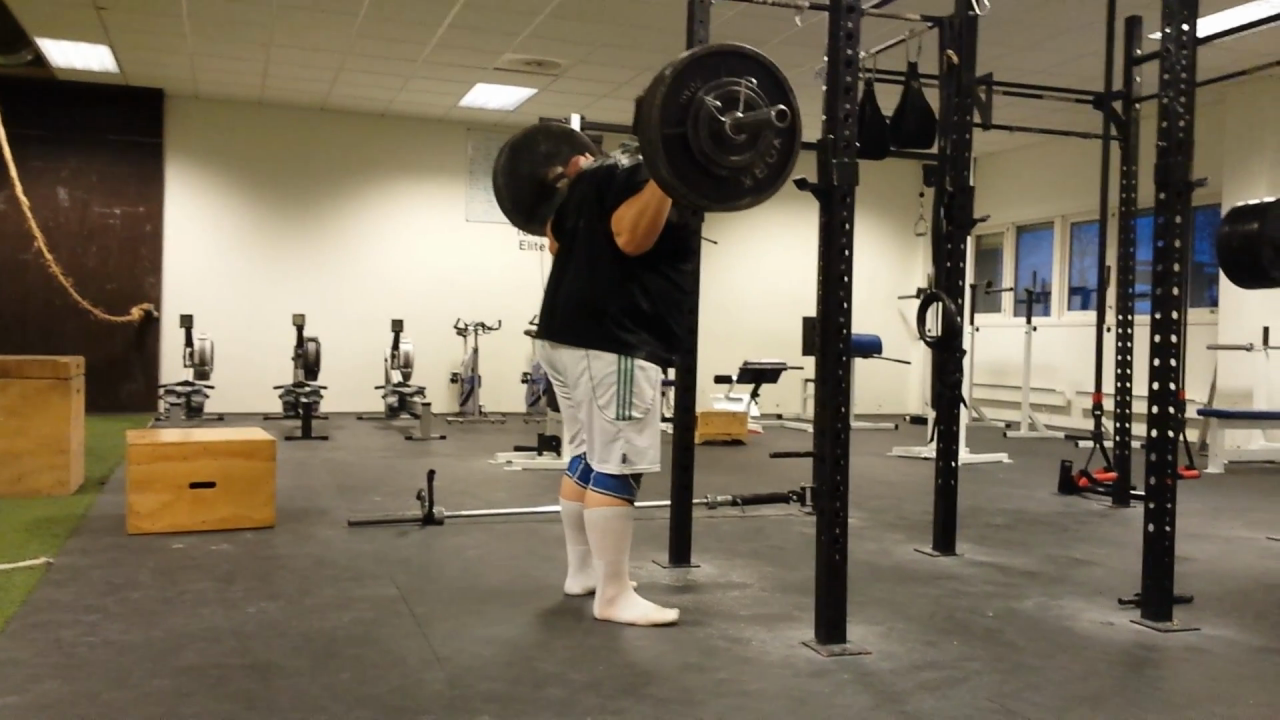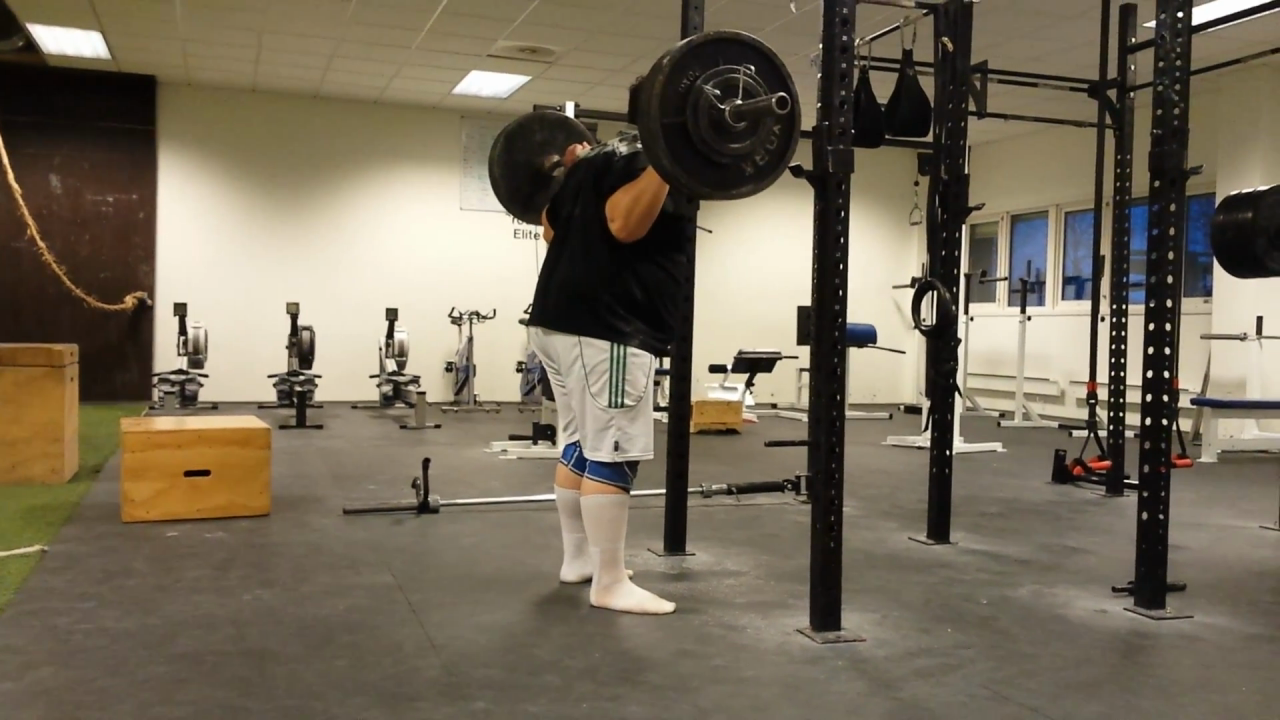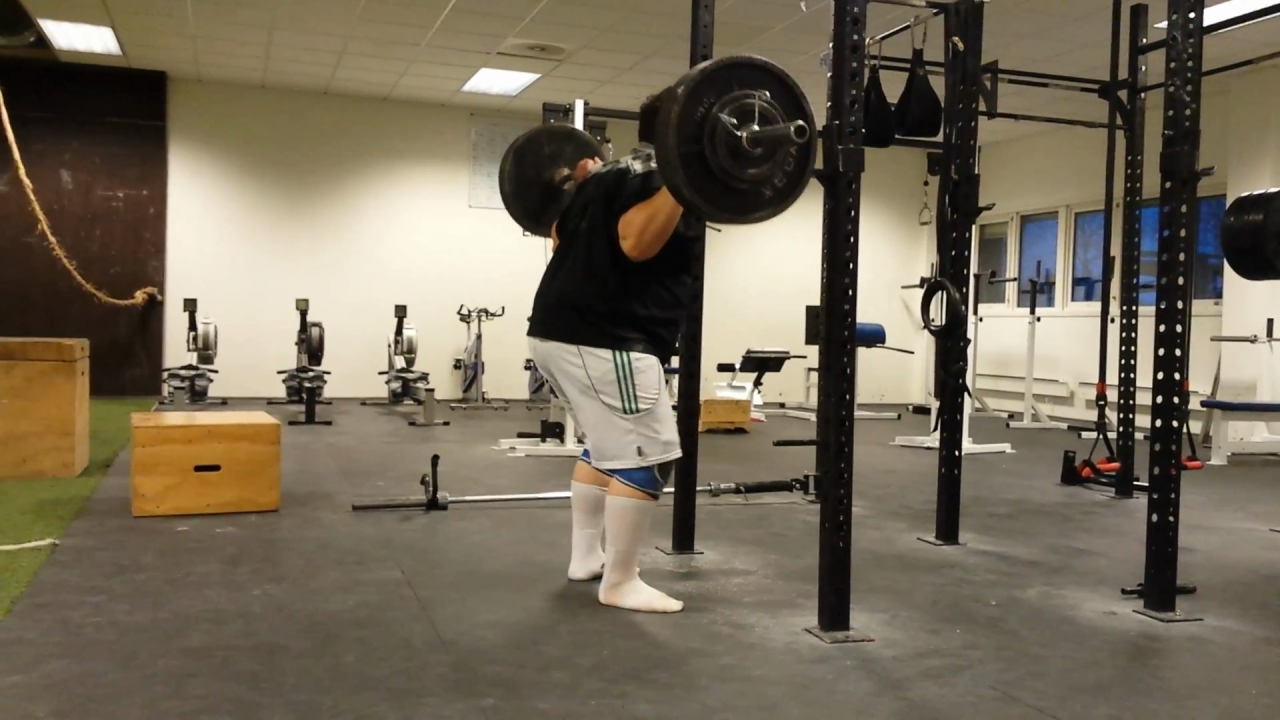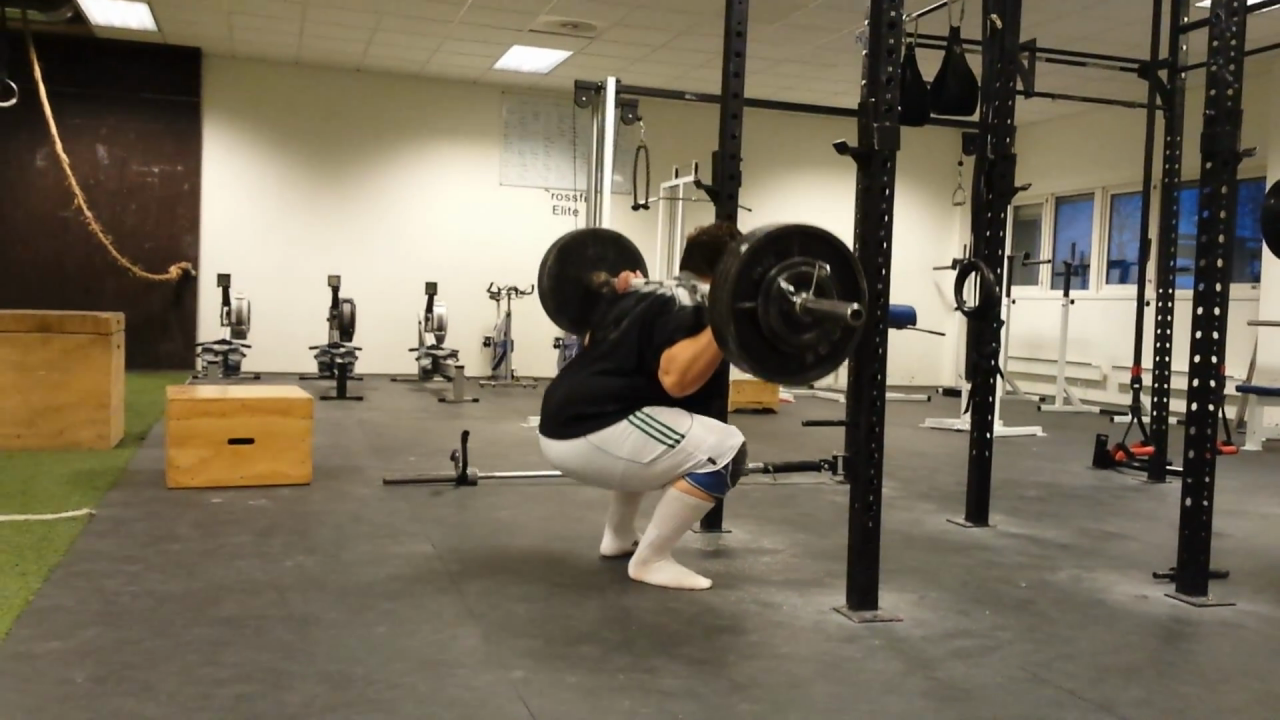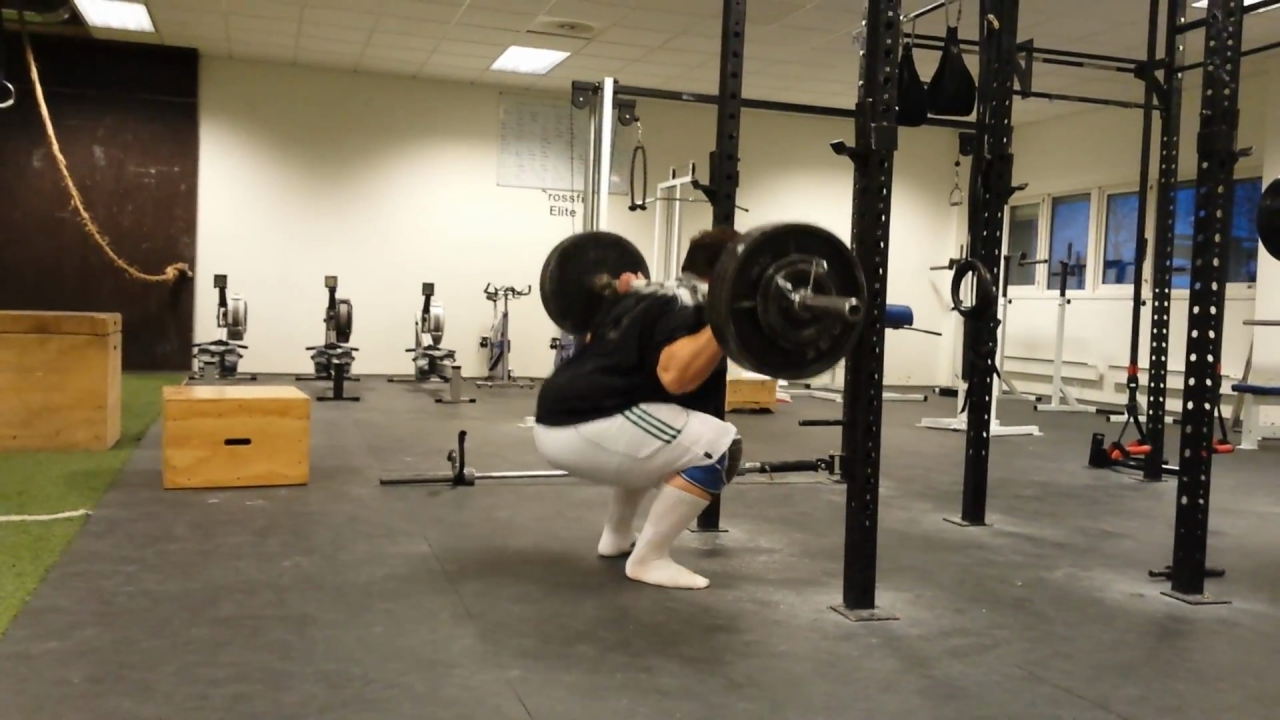
dt=1s
person 1, frame 1
left shoulder: (597, 174)
right shoulder: (643, 174)
left elbow: (557, 241)
right elbow: (631, 236)
left wrist: (572, 185)
left hip: (569, 335)
right hip: (611, 342)
left knee: (586, 460)
right knee: (615, 466)
left ankle: (582, 570)
right ankle: (614, 595)
person 1, frame 2
left shoulder: (595, 163)
right shoulder: (640, 165)
left elbow: (552, 230)
right elbow: (624, 224)
left wrist: (569, 172)
left hip: (560, 322)
right hip: (604, 330)
left knee: (580, 447)
right knee: (611, 455)
left ankle: (578, 559)
right ankle: (609, 582)
person 1, frame 3
left shoulder: (607, 178)
right shoulder: (652, 180)
left elbow: (560, 239)
right elbow: (636, 241)
left wrist: (580, 185)
left hip: (558, 333)
right hip: (604, 340)
left knee: (604, 451)
right knee: (646, 458)
left ankle: (586, 558)
right ankle: (620, 583)
person 1, frame 4
left shoulder: (643, 295)
right shoulder: (692, 311)
left elbow: (591, 344)
right elbow: (676, 378)
left wrist: (618, 296)
left hip: (561, 425)
right hip: (590, 433)
left knee: (654, 445)
right knee: (724, 452)
left ankle: (619, 536)
right ankle: (651, 560)
person 1, frame 5
left shoulder: (649, 296)
right shoulder: (690, 310)
left elbow: (592, 342)
right elbow: (675, 376)
left wrist: (621, 298)
left hip: (556, 423)
right hip: (585, 429)
left knee: (658, 443)
right knee: (718, 447)
left ankle: (617, 535)
right ankle: (649, 559)
